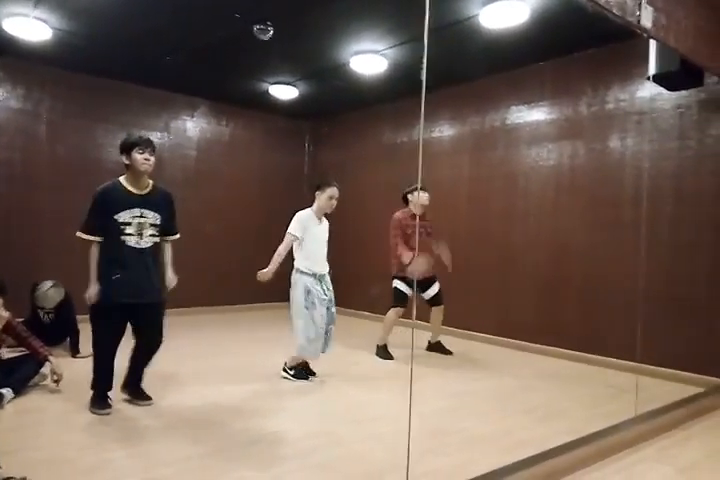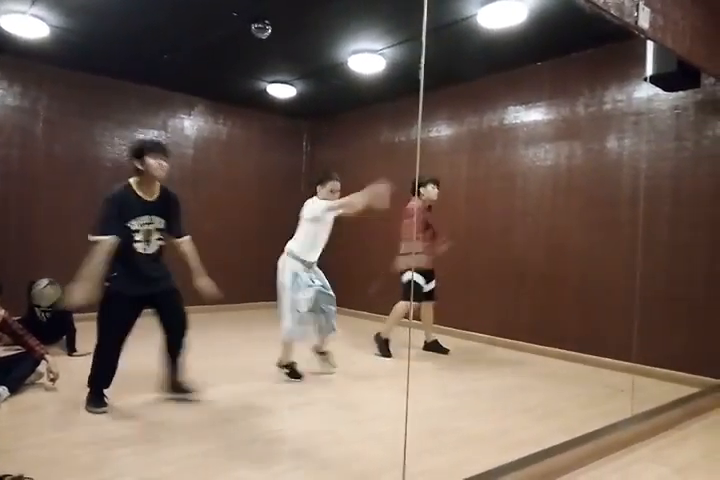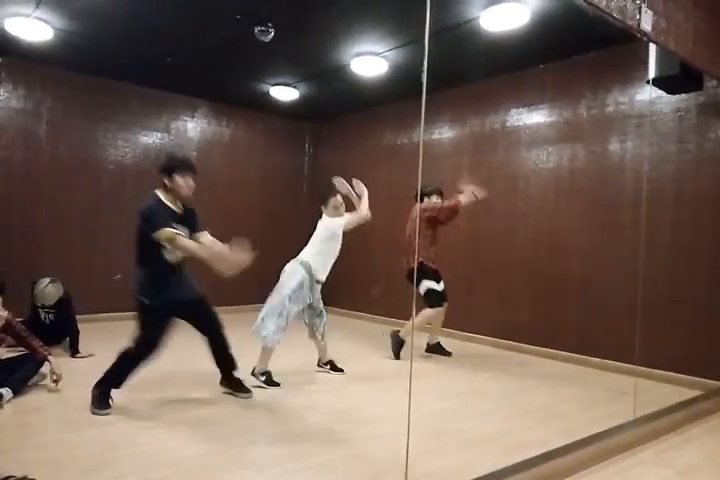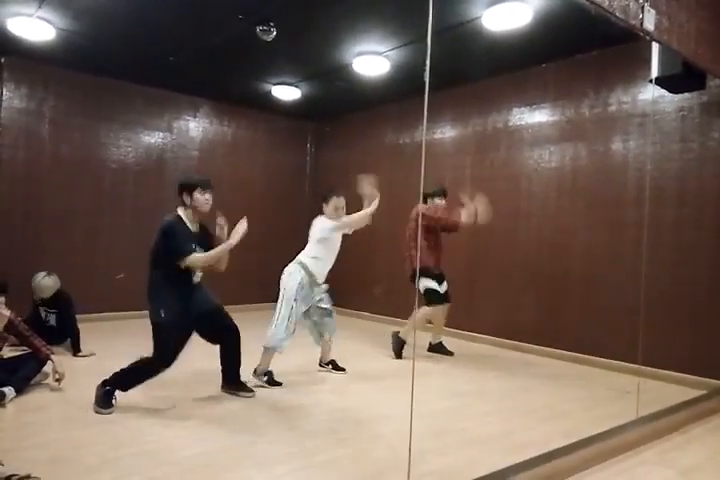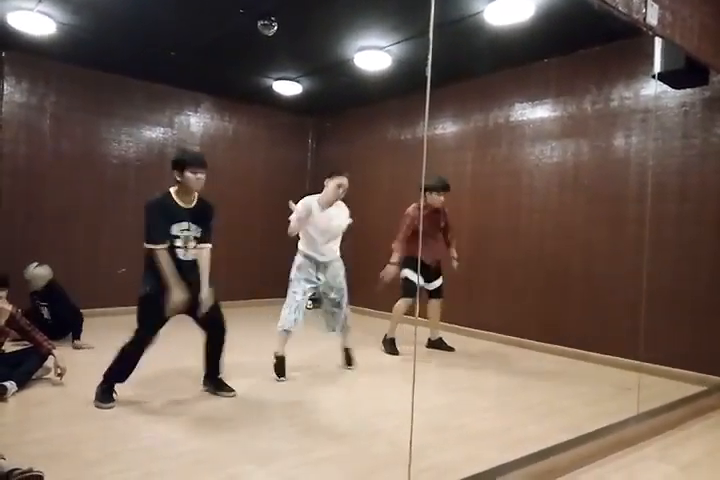
dt=0.2s
person 1, frame 1
left shoulder: (163, 198)
right shoulder: (107, 195)
left elbow: (167, 238)
right elbow: (93, 240)
left wrist: (168, 272)
right wrist: (93, 282)
left hip: (150, 285)
right hip: (114, 285)
left knee: (151, 339)
right knee: (106, 340)
left ankle: (132, 384)
right ankle: (100, 392)
person 1, frame 2
left shoulder: (169, 200)
right shoulder: (119, 198)
left elbow: (180, 239)
right elbow: (106, 242)
left wrist: (199, 275)
right wrist: (85, 281)
left hip: (156, 276)
right hip: (122, 280)
left knee: (177, 325)
right knee: (112, 337)
left ankle: (173, 380)
right ankle: (96, 391)
person 1, frame 3
left shoulder: (187, 211)
right shoulder: (154, 210)
left elbow: (205, 239)
right elbow: (177, 241)
left wrist: (231, 254)
right wrist: (218, 258)
left hip: (180, 285)
right hip: (154, 289)
left knee: (214, 328)
right knee: (147, 344)
left ankle: (229, 378)
right ankle: (103, 388)
person 1, frame 4
left shoulder: (202, 232)
right shoulder: (173, 227)
left elbow: (218, 265)
right elbow: (197, 262)
left wrist: (223, 239)
right wrist: (232, 241)
left hip: (197, 299)
right hip: (169, 304)
left knee: (230, 334)
right knee: (164, 357)
left ankle: (231, 382)
right ankle: (107, 388)
person 1, frame 5
left shoulder: (205, 209)
right shoulder: (158, 206)
left elbow: (204, 249)
right elbow: (158, 250)
left wrist: (205, 287)
right wrist: (175, 287)
left hip: (194, 281)
right hip: (160, 283)
left knee: (217, 327)
right knee: (144, 336)
left ankle: (212, 379)
right ankle: (107, 385)
person 2, frame 1
left shoulder: (325, 223)
right shoulder: (303, 217)
right elbow: (286, 244)
right wrist: (271, 268)
left hip: (322, 279)
right hip: (305, 279)
left knee: (326, 323)
right knee: (311, 325)
left ankle: (302, 360)
right ankle: (291, 365)
person 2, frame 2
left shoulder: (329, 209)
right shoulder: (313, 205)
left elbow: (353, 207)
right elbow: (337, 204)
left wrist: (373, 197)
right wrist: (369, 193)
left hip: (310, 266)
right hip: (294, 264)
left knee: (327, 304)
right knee: (297, 312)
left ankle: (321, 348)
right ankle: (285, 361)
person 2, frame 3
left shoulder: (337, 221)
right shoulder: (329, 224)
left elbow: (363, 215)
right elbow: (363, 215)
left wrist: (351, 193)
right wrist: (364, 193)
left hip: (311, 279)
right hip: (300, 274)
left knee: (317, 317)
right knee: (279, 317)
left ankle: (324, 360)
right ankle: (260, 369)
person 2, frame 4
left shoulder: (338, 224)
right shoulder: (322, 223)
left elbow: (363, 221)
right elbow: (352, 221)
left wrist: (368, 197)
right wrist: (373, 204)
left hip: (314, 281)
right hip: (299, 276)
left knee: (325, 316)
right knee: (285, 321)
left ankle: (326, 360)
right ankle: (262, 370)
person 2, frame 5
left shoulder: (342, 211)
right shoulder: (307, 202)
left elbow: (332, 235)
right elbow: (292, 231)
right wrist: (303, 216)
left hip: (331, 264)
right hip: (306, 261)
left knee: (339, 306)
right knee: (294, 304)
left ankle: (346, 347)
right ankle: (280, 355)
person 3, frame 1
left shoulder: (425, 219)
right shoulder: (400, 217)
right elbow: (396, 244)
left wrist: (440, 250)
right wrist: (410, 260)
left hip: (426, 272)
right hip: (405, 272)
left knee: (438, 305)
right knee: (398, 308)
left ankle: (434, 342)
right ankle: (381, 345)
person 3, frame 2
left shoulder: (427, 209)
right shoulder: (415, 207)
right elbow: (410, 231)
right wrist: (409, 253)
left hip: (426, 263)
right hip: (416, 262)
left knee: (428, 301)
right knee: (410, 301)
left ankle: (430, 341)
right ankle: (383, 337)
person 3, frame 3
left shoulder: (433, 215)
right shoulder: (423, 209)
left elbow: (451, 211)
right elbow: (453, 205)
left wrist: (468, 194)
right wrist: (471, 194)
left hip: (425, 266)
right hip: (420, 266)
left knee: (441, 305)
right knee: (436, 308)
left ankle: (433, 343)
right ankle: (401, 336)
person 3, frame 4
left shoulder: (436, 216)
right shoulder: (423, 212)
left elbow: (452, 224)
right elbow: (453, 219)
left wrist: (469, 206)
right wrist: (474, 210)
left hip: (432, 266)
right hip: (422, 266)
left knee: (443, 303)
right knee: (432, 306)
left ankle: (435, 342)
right ankle: (401, 336)
person 3, frame 5
left shoulder: (442, 213)
right shoulder: (414, 212)
left elbow: (448, 236)
right elbow: (402, 238)
left wrist: (454, 257)
right wrist: (393, 263)
left hip: (433, 262)
right hip: (413, 260)
left knee: (436, 299)
right knee: (407, 299)
left ankle: (434, 339)
right ankle: (389, 338)
